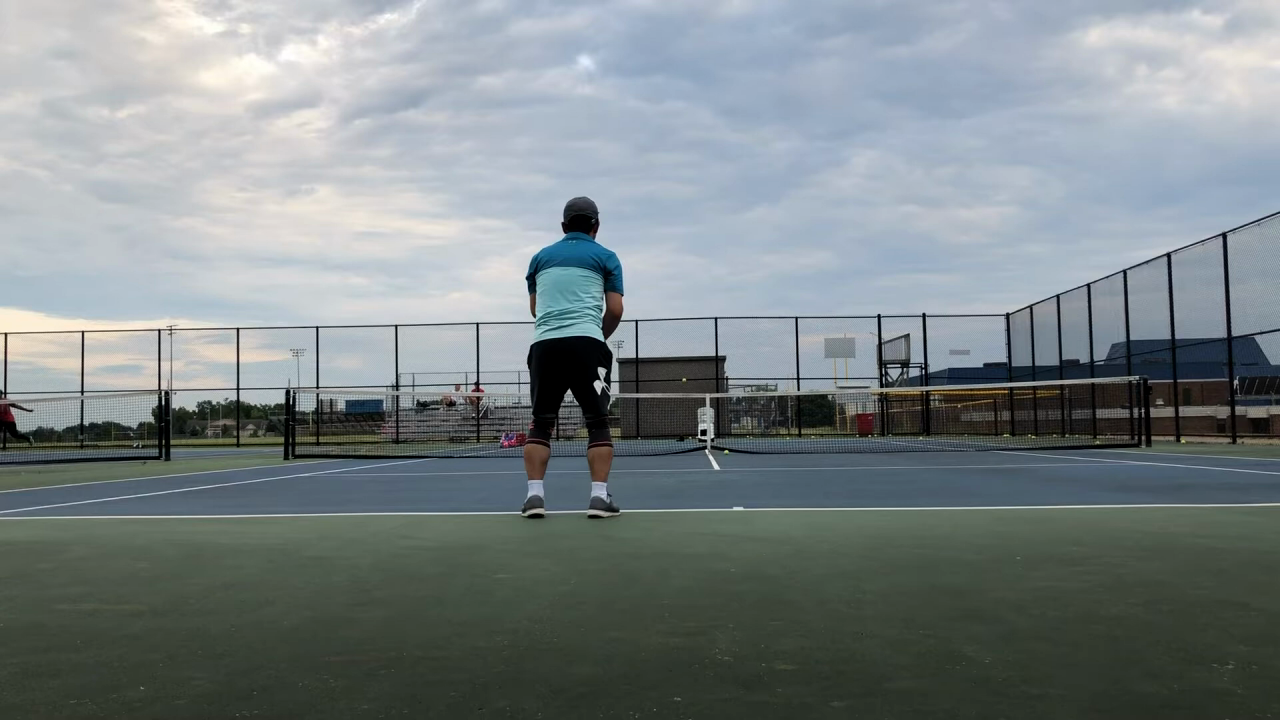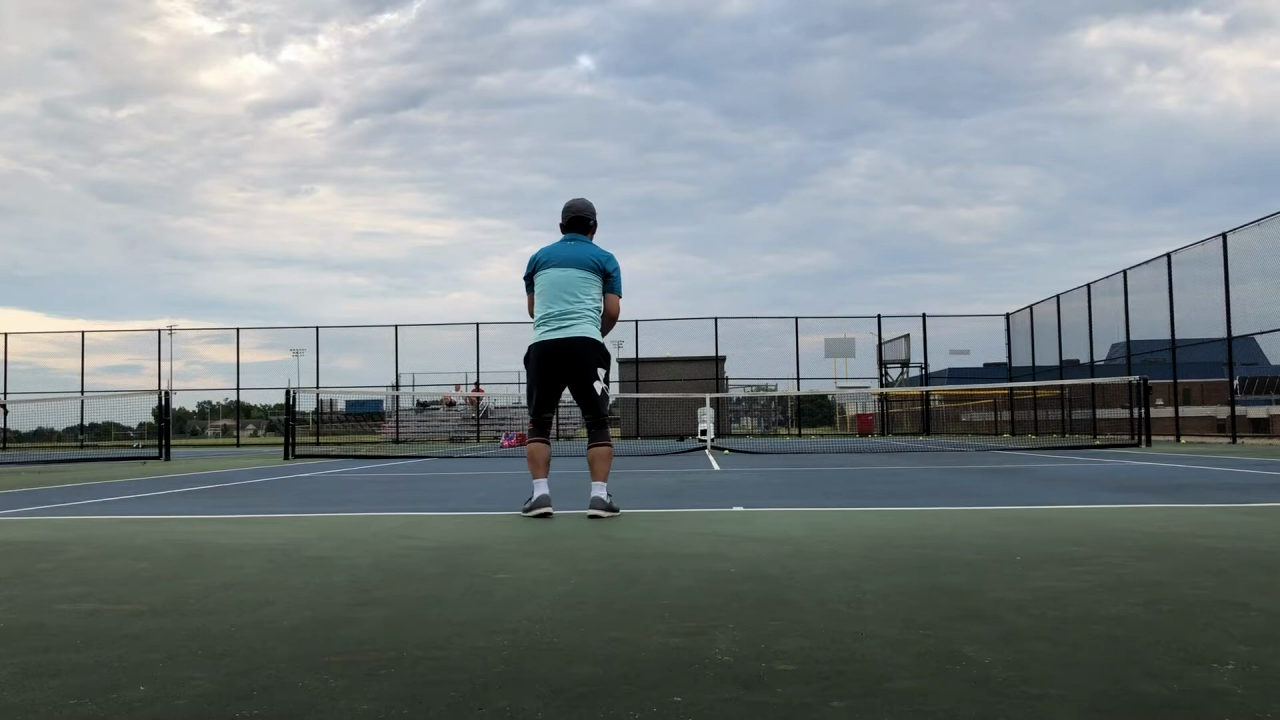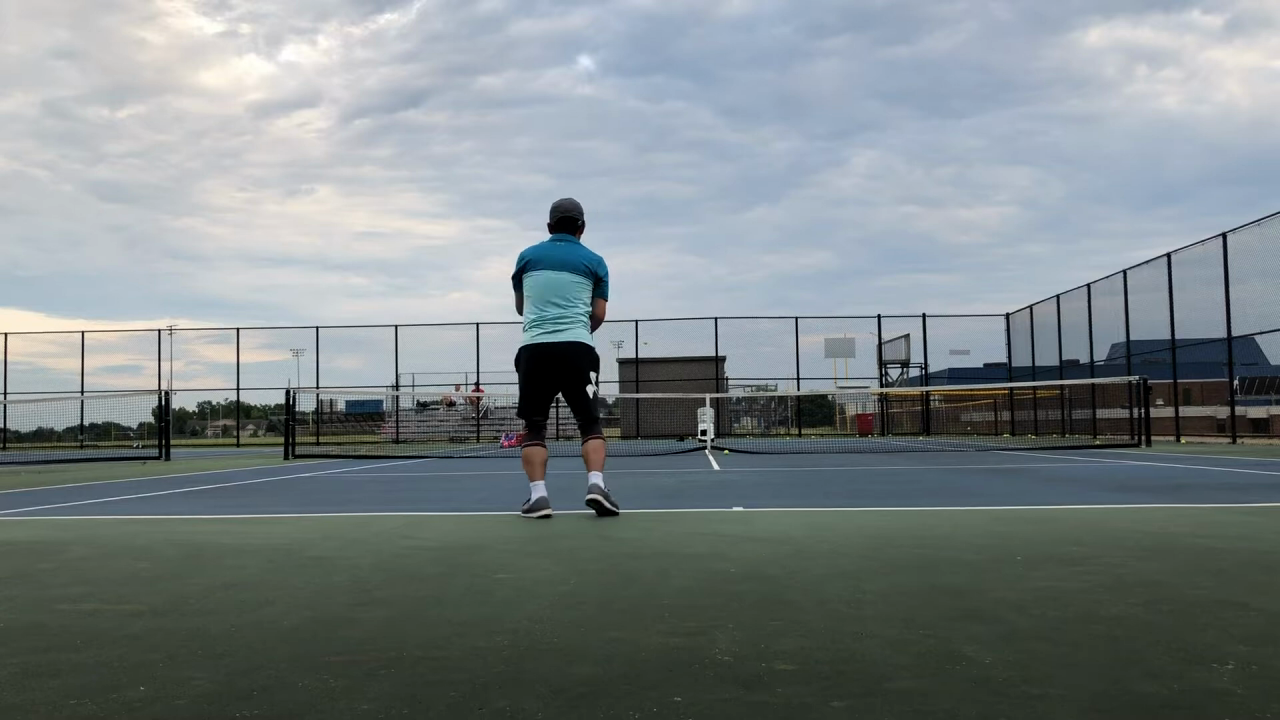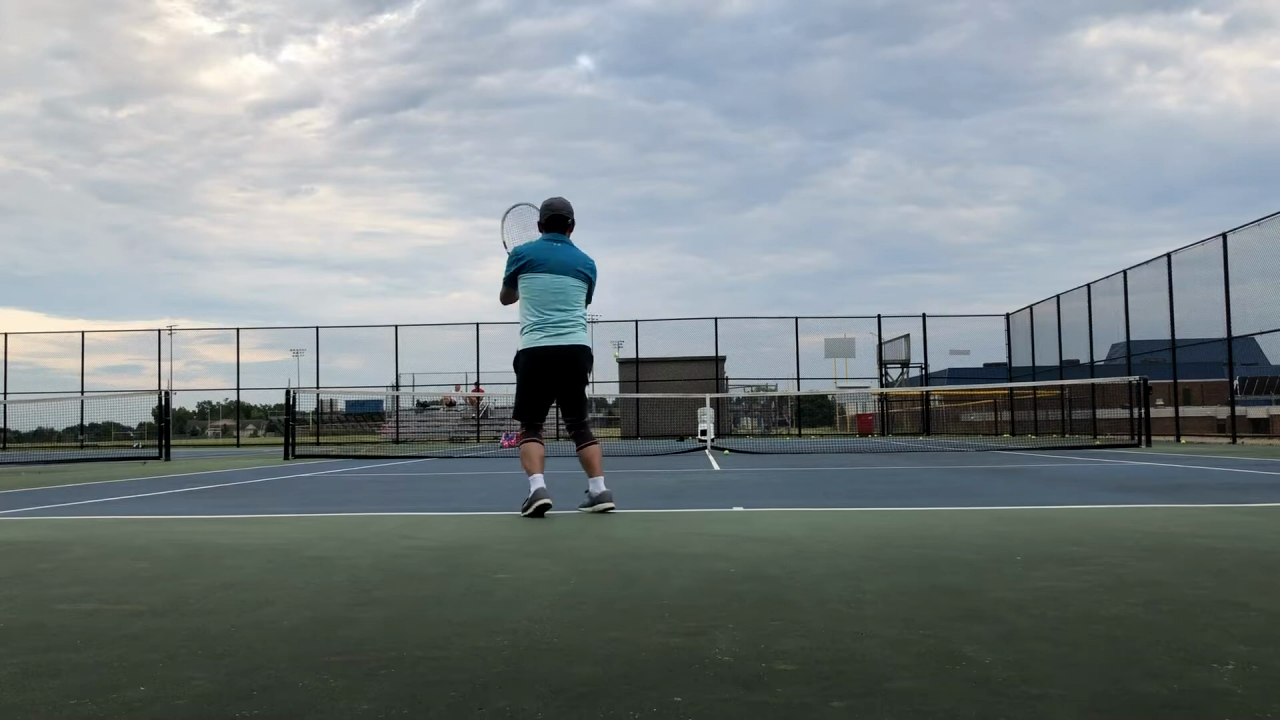
dt=0.2s
person 1, frame 1
left shoulder: (540, 257)
right shoulder: (605, 257)
right elbow: (615, 309)
right wrist: (601, 335)
left hip: (545, 346)
right hip: (586, 344)
left knee: (541, 423)
right knee: (597, 422)
left ankle: (535, 495)
right ankle: (599, 496)
person 1, frame 2
left shoulder: (539, 257)
right shoulder: (604, 259)
right elbow: (612, 311)
left hip: (543, 346)
right hip: (585, 345)
left knee: (540, 422)
right knee: (597, 422)
left ankle: (540, 494)
right ankle: (599, 496)
person 1, frame 3
left shoulder: (528, 255)
right shoulder: (594, 261)
right elbow: (598, 315)
left hip: (535, 349)
right hip: (576, 348)
left knee: (534, 426)
right knee: (590, 423)
left ankle: (538, 496)
right ankle: (596, 486)
person 1, frame 4
left shoulder: (524, 252)
right shoulder: (586, 263)
left elbow: (506, 298)
left hip: (536, 352)
right hip: (576, 350)
left knee: (531, 428)
right knee: (578, 425)
left ankle: (537, 490)
right ankle: (599, 491)
